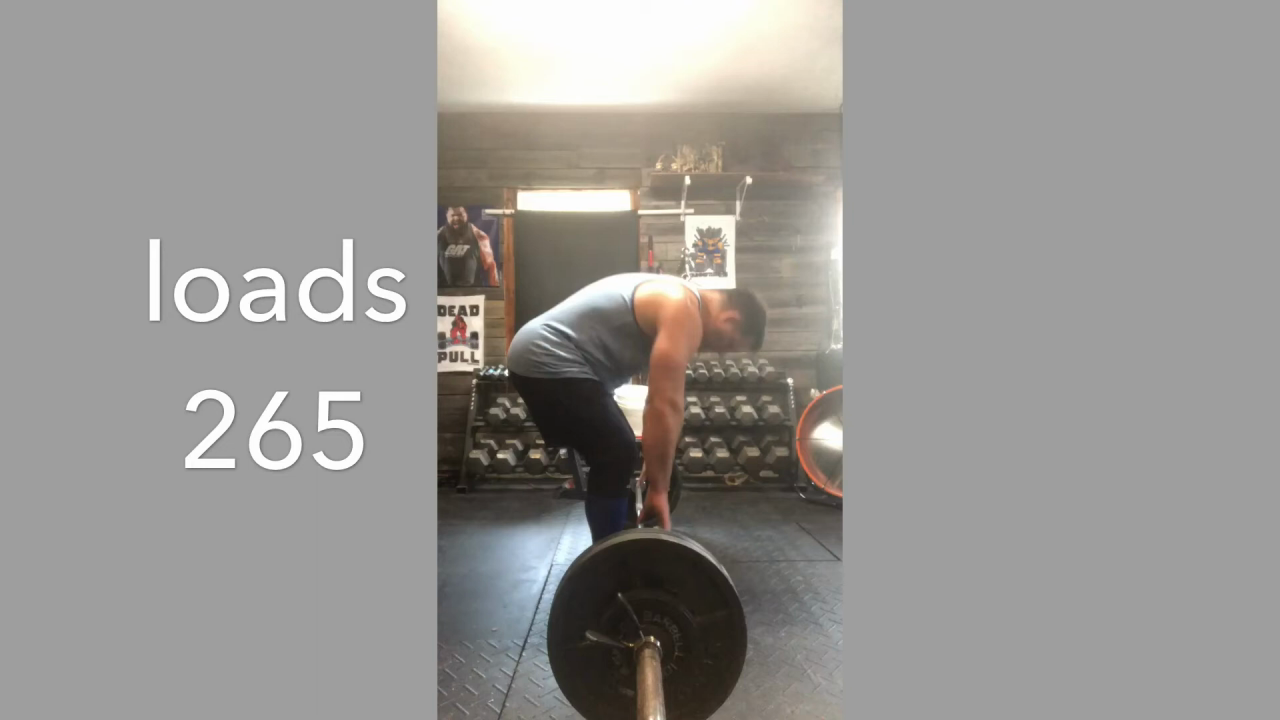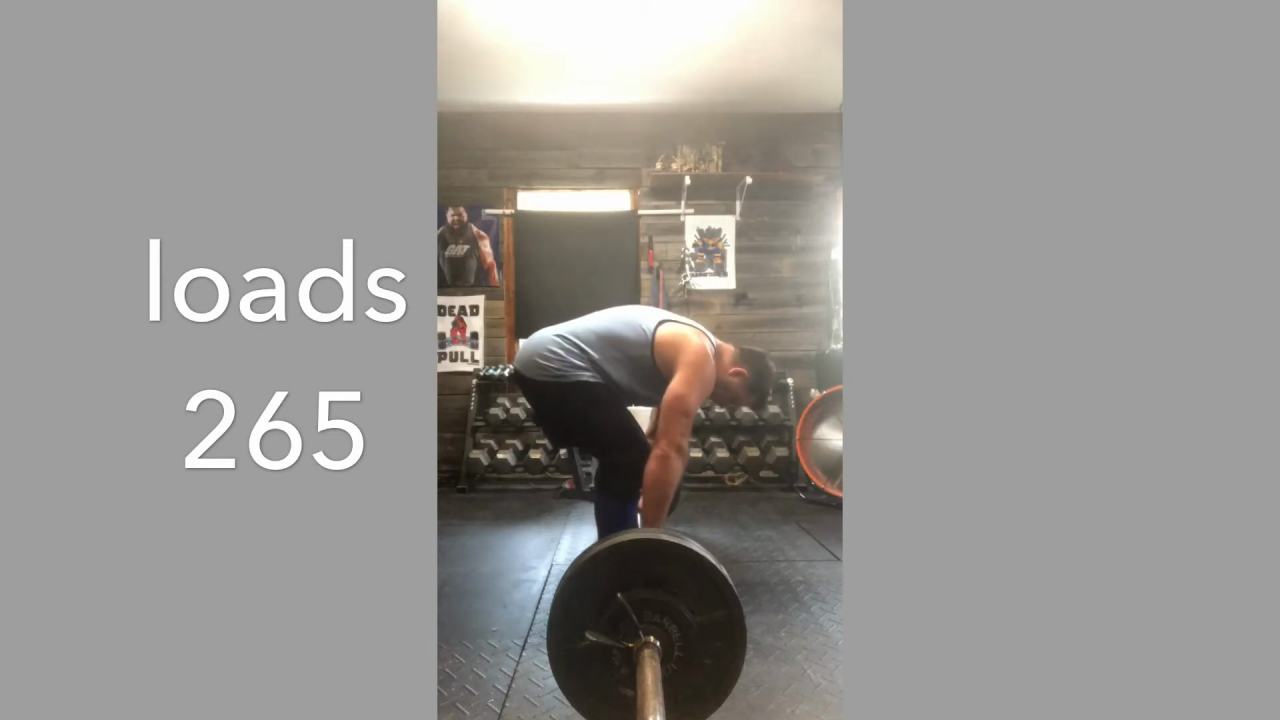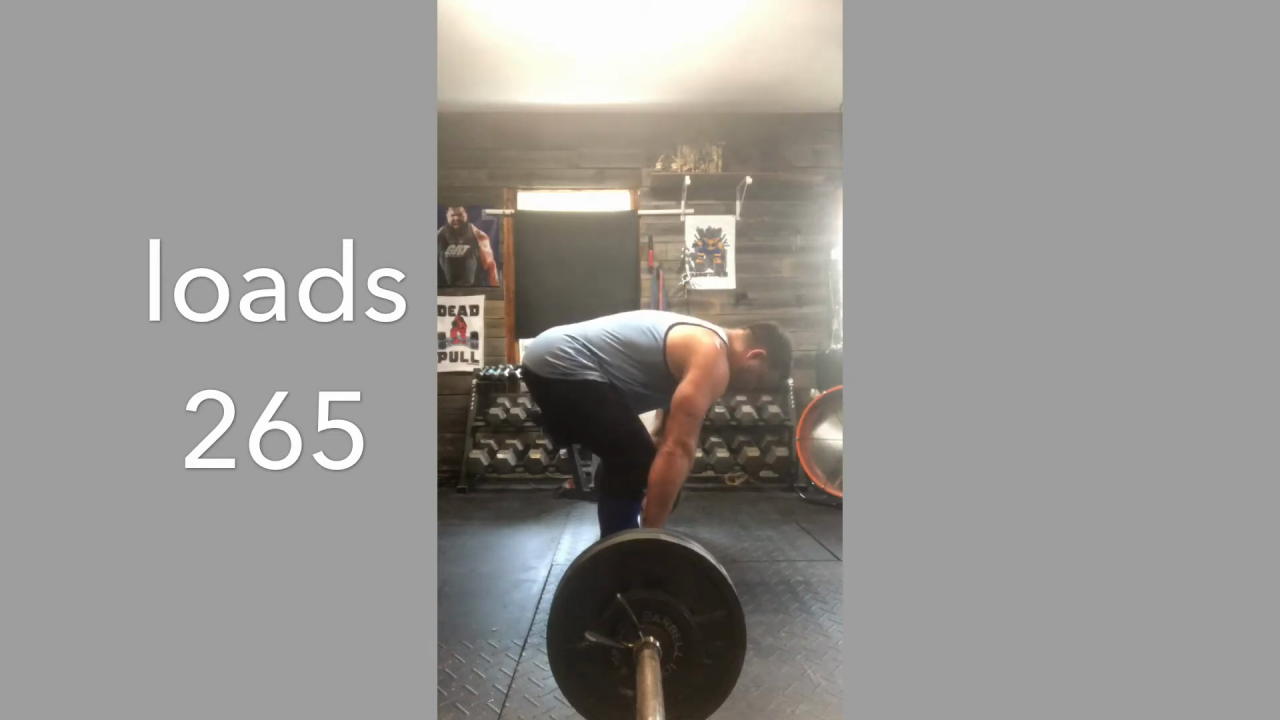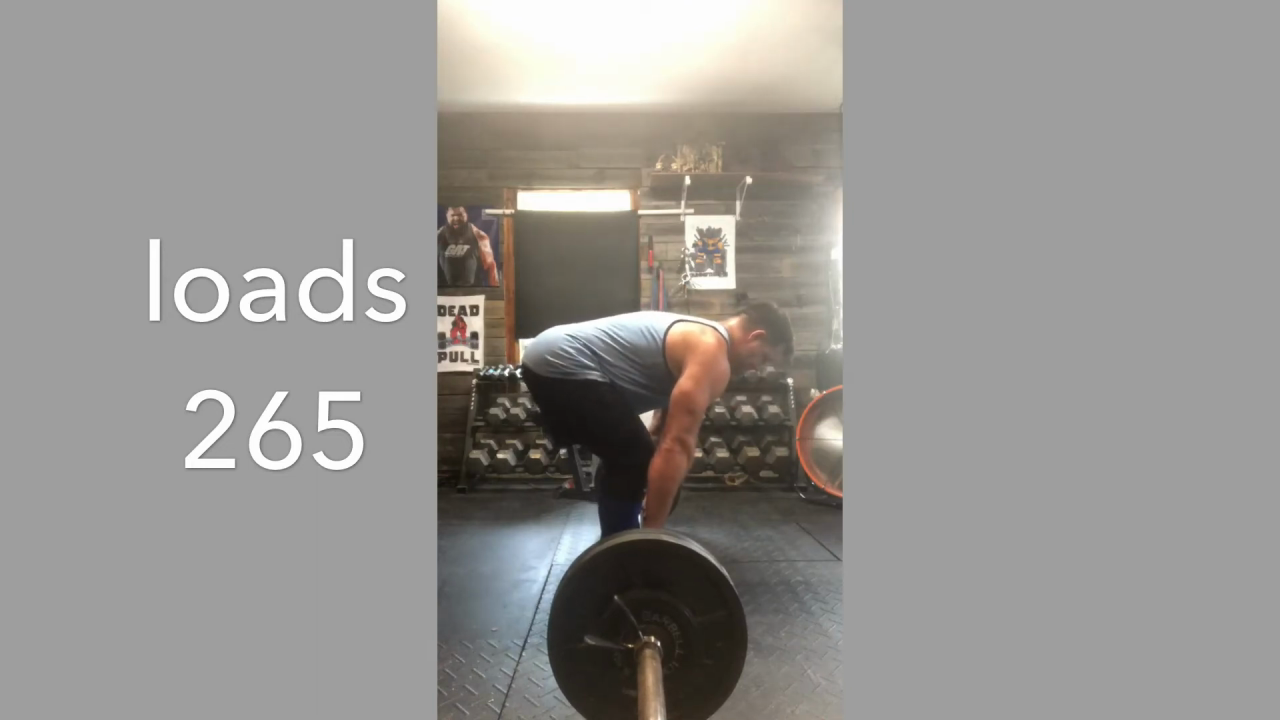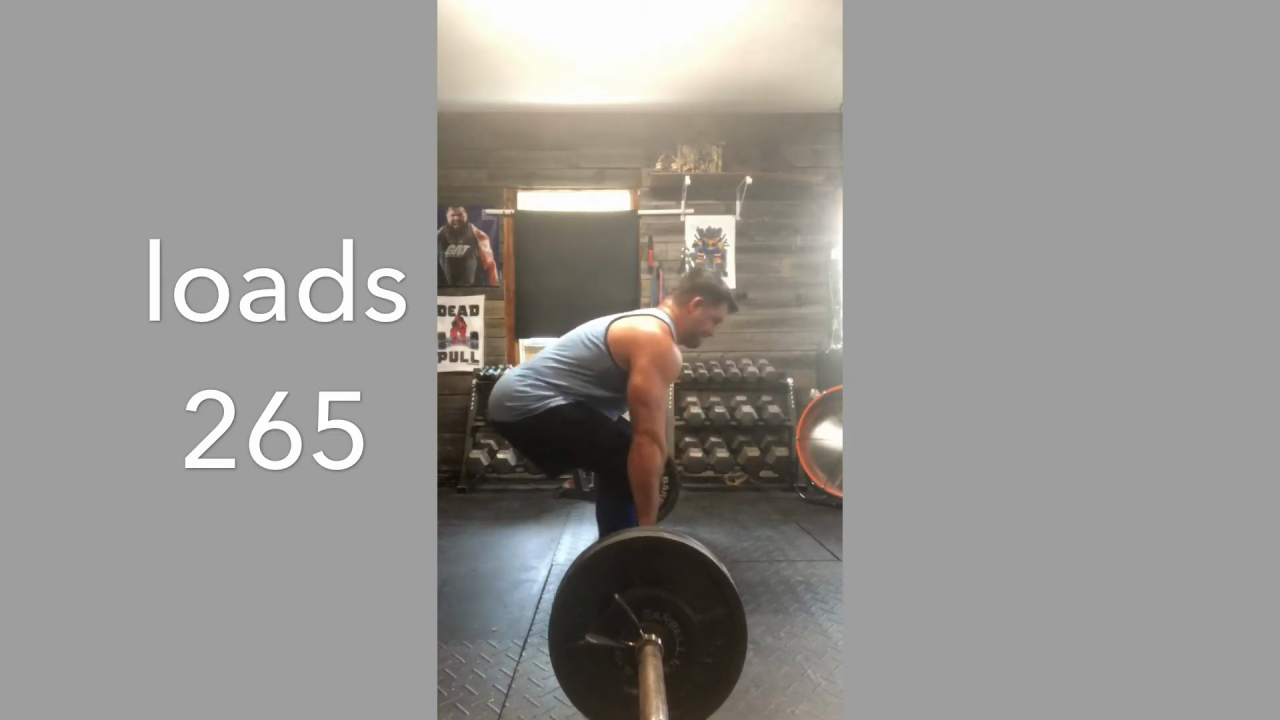
dt=1s
person 1, frame 1
left shoulder: (681, 302)
right shoulder: (685, 311)
left elbow: (660, 402)
right elbow: (665, 406)
left wrist: (653, 466)
right wrist: (658, 491)
left hip: (537, 354)
right hip: (546, 360)
left knee: (615, 454)
right knee: (616, 457)
person 1, frame 2
left shoulder: (692, 346)
right shoulder: (700, 360)
left elbow: (660, 439)
right elbow: (670, 450)
left wrist: (646, 494)
left hip: (540, 358)
right hip: (554, 366)
left knee: (620, 457)
right knee: (630, 460)
person 1, frame 3
left shoulder: (701, 341)
right shoulder: (712, 358)
left elbow: (668, 439)
right elbow: (678, 449)
right wrist: (651, 532)
left hip: (547, 358)
right hip: (562, 366)
left knee: (625, 459)
right knee: (634, 461)
person 1, frame 4
left shoulder: (700, 335)
right shoulder: (712, 353)
left elbow: (667, 435)
right elbow: (677, 445)
right wrist: (652, 531)
left hip: (547, 357)
right hip: (562, 365)
left knee: (626, 458)
right knee: (635, 461)
person 1, frame 5
left shoulder: (647, 327)
right shoulder: (658, 342)
left elbow: (642, 432)
right elbow: (649, 439)
right wrist: (647, 525)
left hip: (524, 396)
right hip: (527, 404)
left knee: (622, 459)
right knee: (627, 465)
